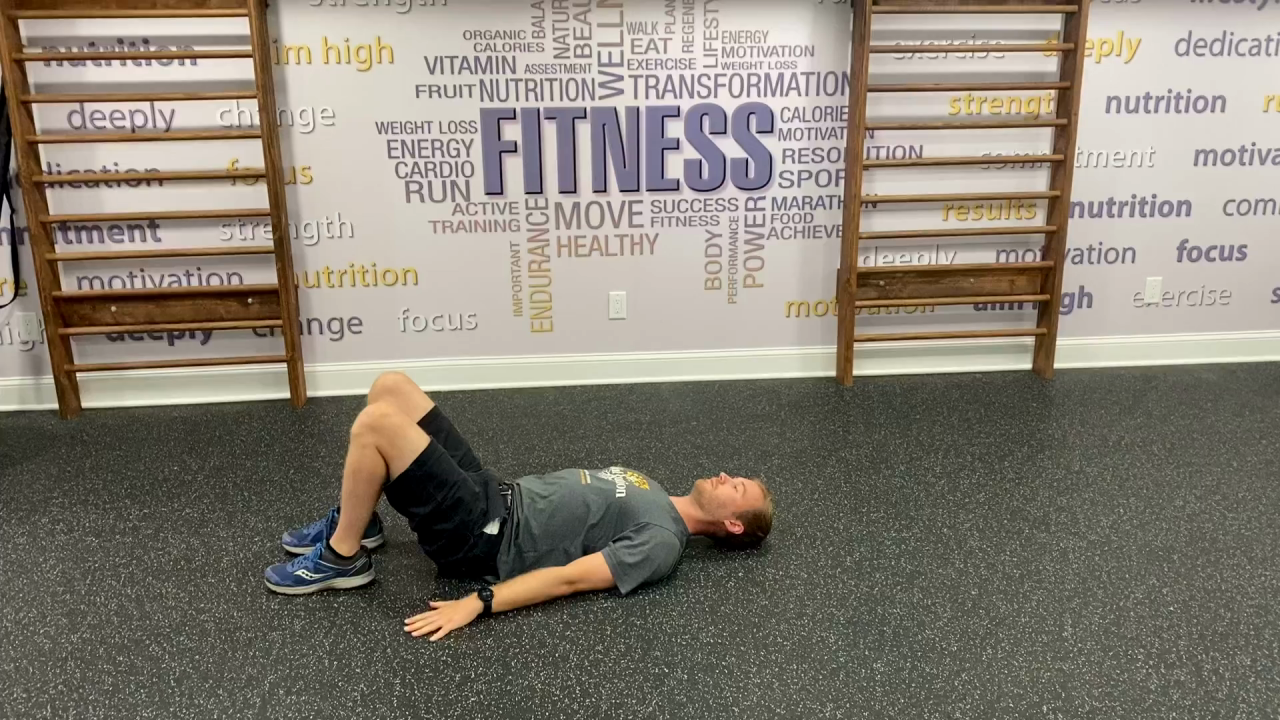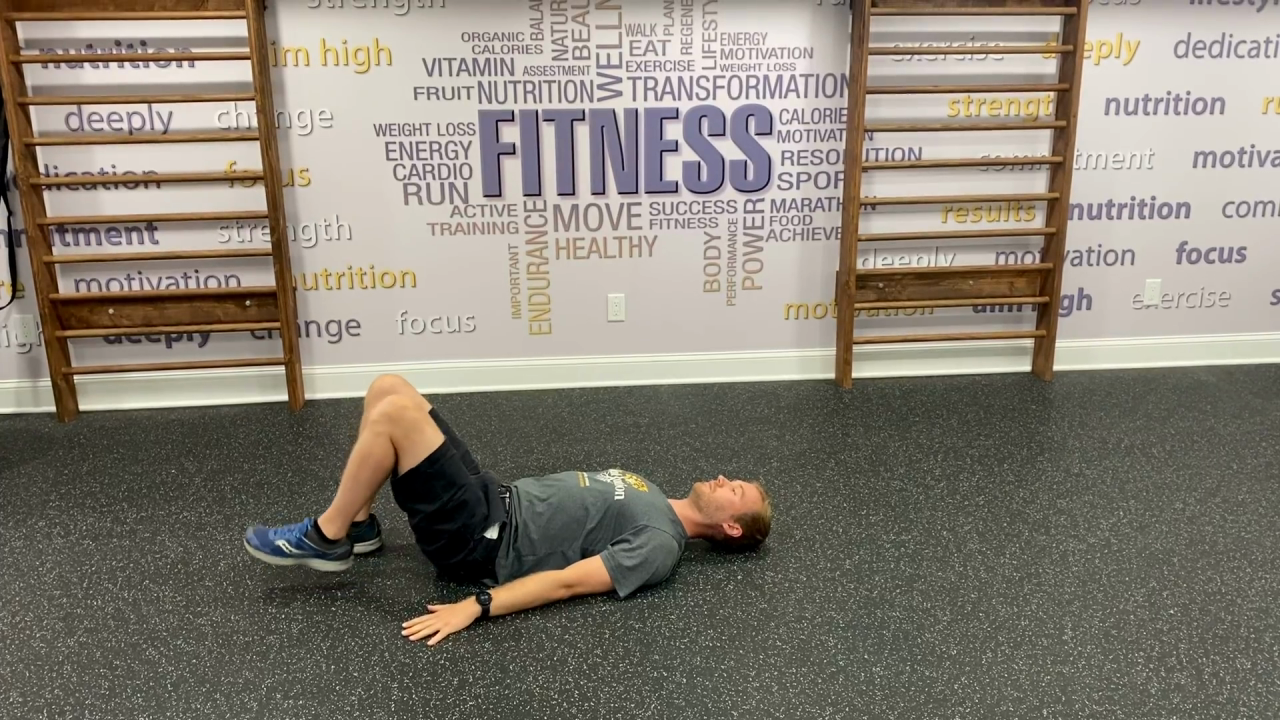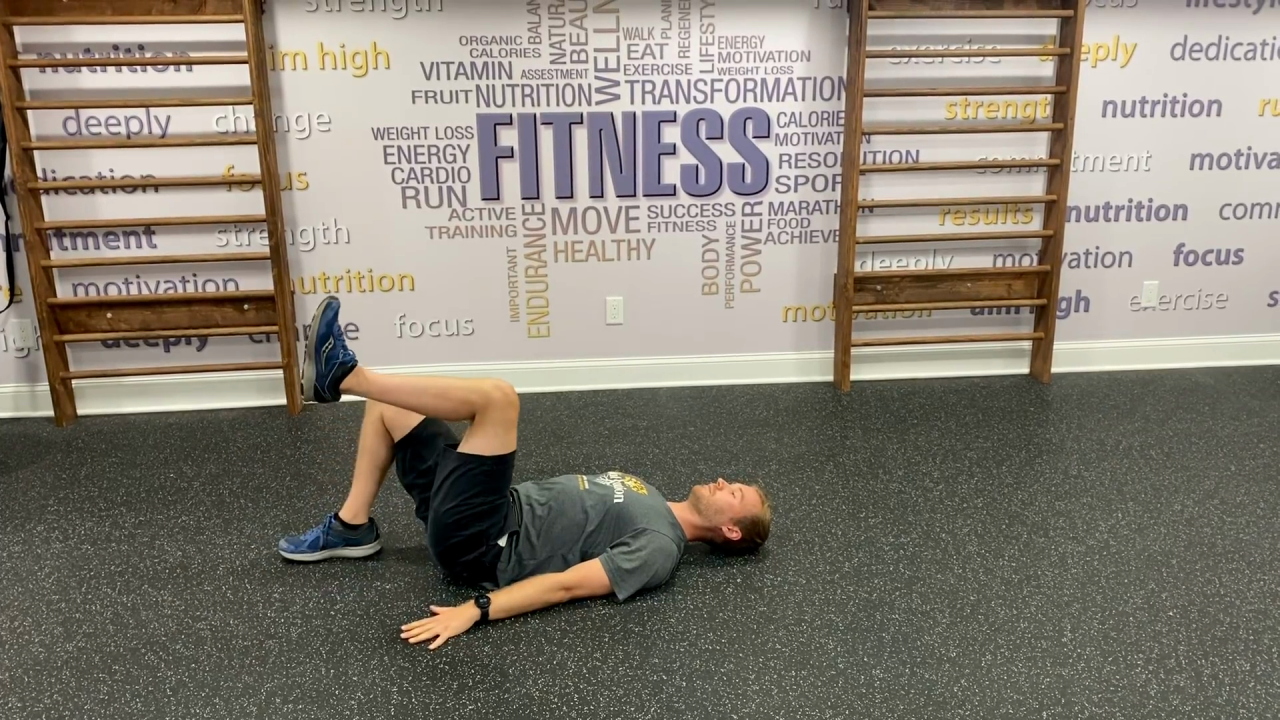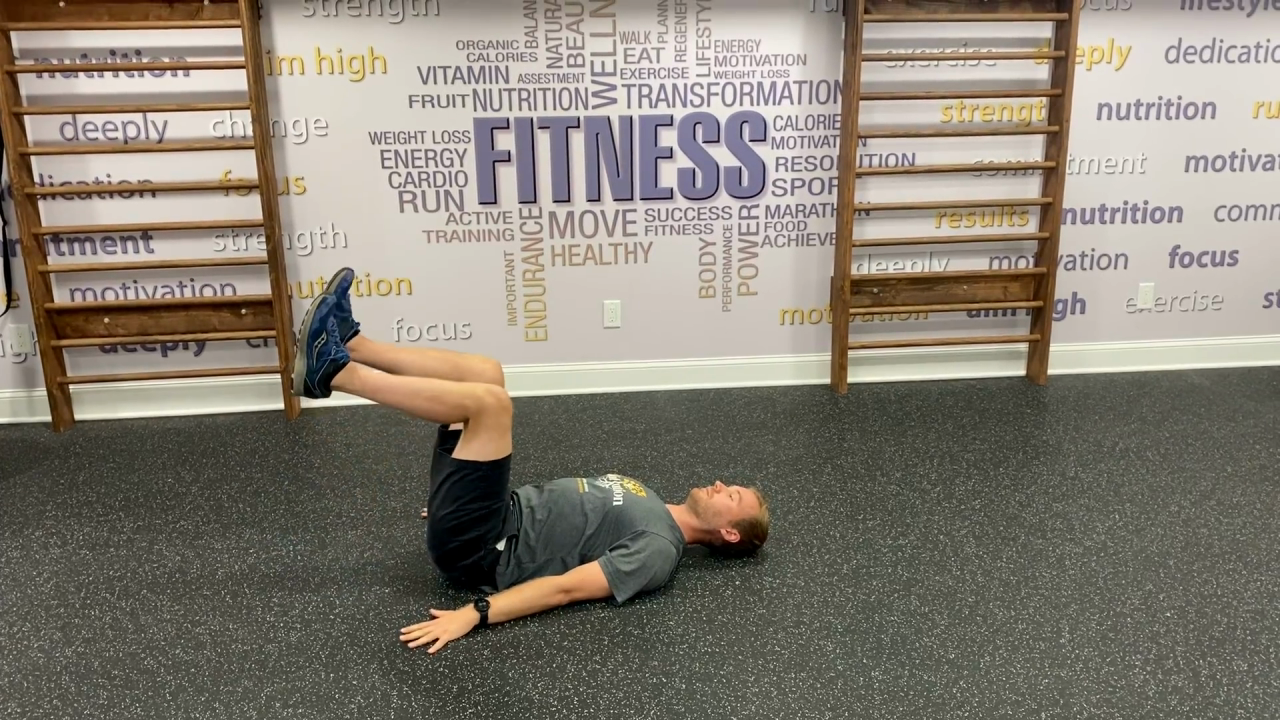
dt=1s
person 1, frame 1
left shoulder: (660, 541)
right shoulder: (651, 494)
left elbow: (570, 578)
left wrist: (478, 602)
left hip: (480, 538)
right hip: (495, 497)
left knee: (376, 423)
right knee: (391, 387)
left ankle: (342, 557)
right ankle: (355, 521)
person 1, frame 2
left shoulder: (659, 544)
right shoulder: (648, 498)
left elbow: (569, 581)
left wrist: (475, 605)
left hip: (476, 542)
right hip: (495, 501)
left knee: (398, 413)
right knee: (388, 388)
left ankle: (326, 539)
right ankle: (355, 524)
person 1, frame 3
left shoulder: (658, 546)
right shoulder: (645, 497)
left elbow: (567, 585)
left wrist: (475, 610)
left hip: (478, 546)
right hip: (503, 510)
left knee: (498, 396)
right knee: (385, 401)
left ankle: (342, 377)
right ankle: (351, 527)
person 1, frame 4
left shoulder: (657, 550)
right shoulder: (643, 502)
left elbow: (566, 587)
left wrist: (475, 613)
right wrist: (455, 503)
left hip: (478, 550)
right hip: (498, 516)
left knee: (491, 402)
right knee: (485, 372)
left ankle: (333, 374)
right ankle: (347, 344)
